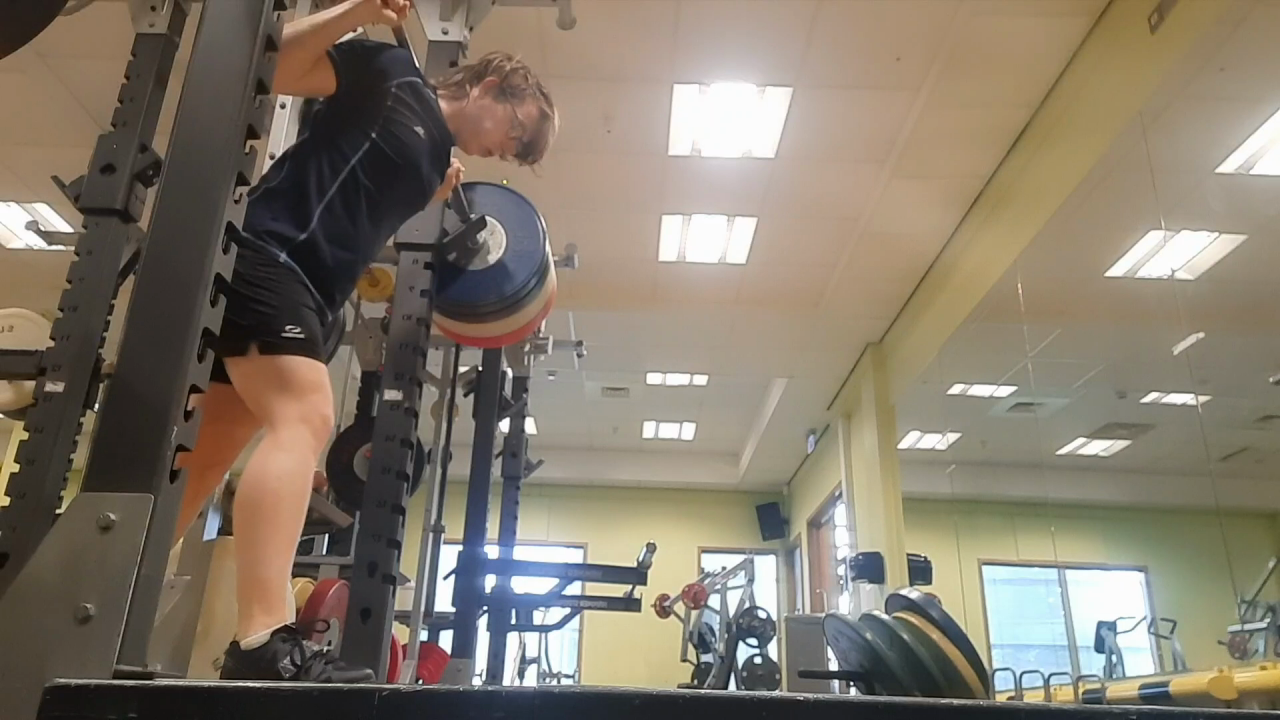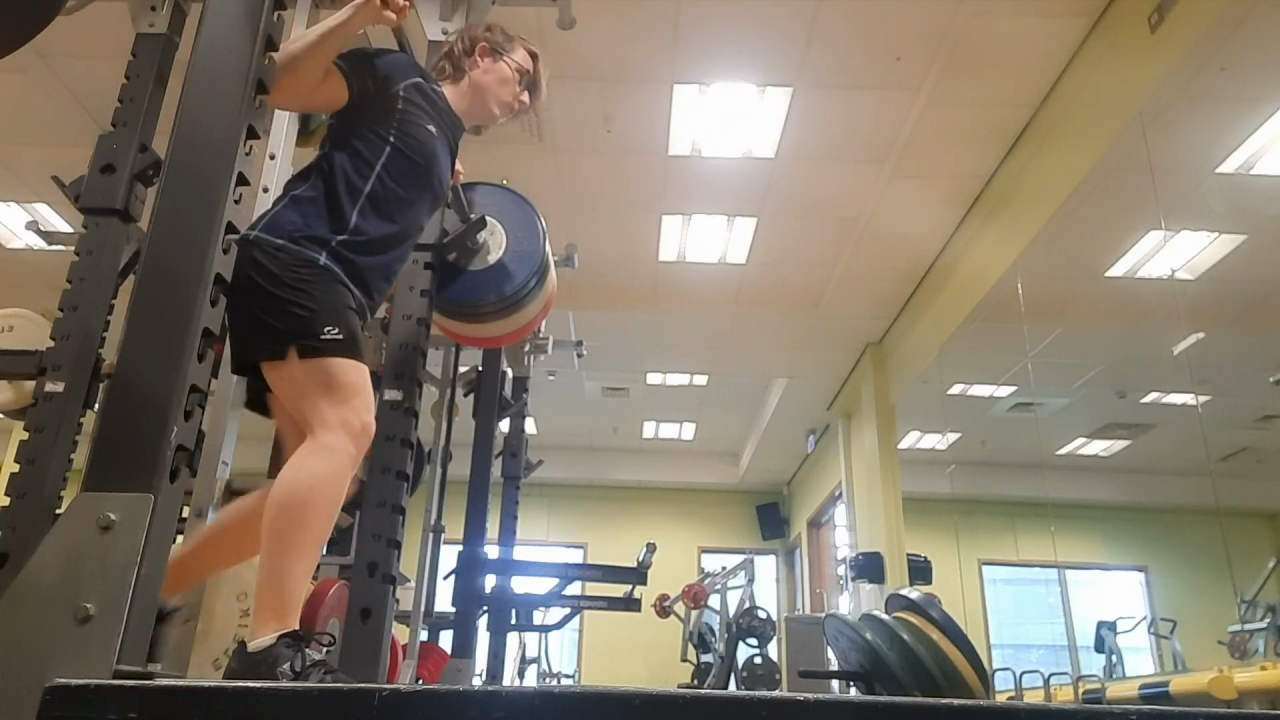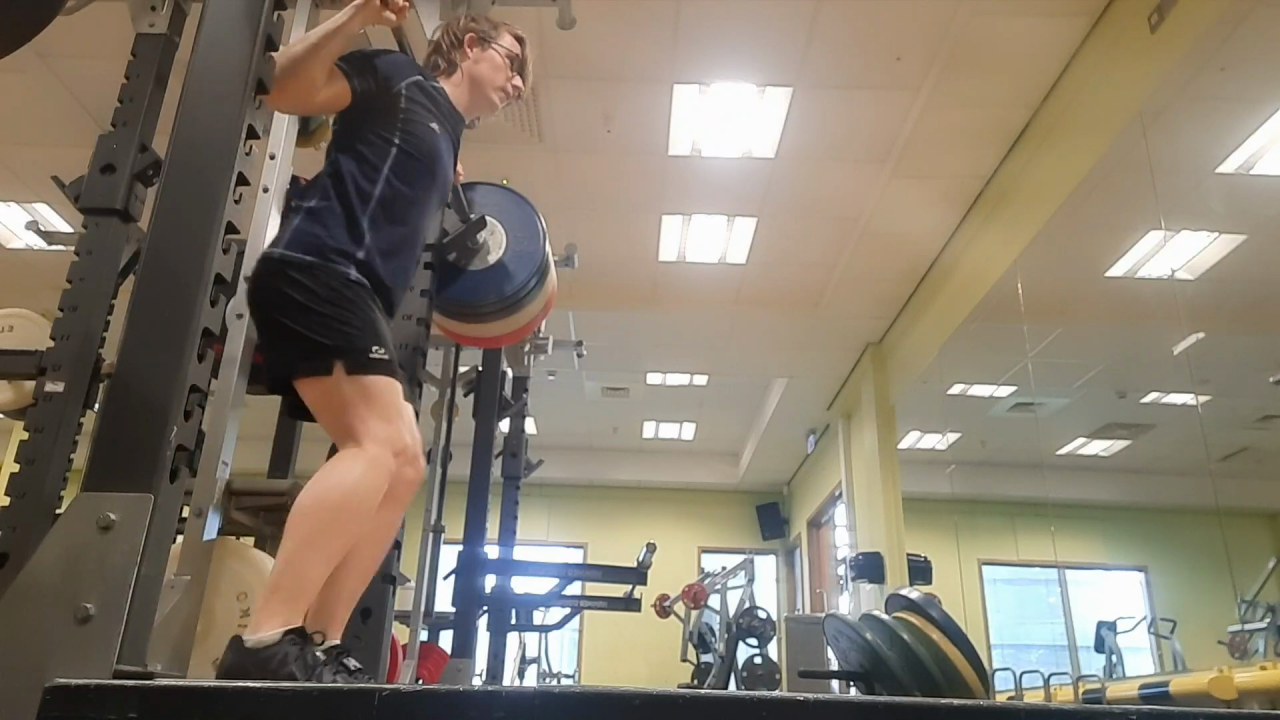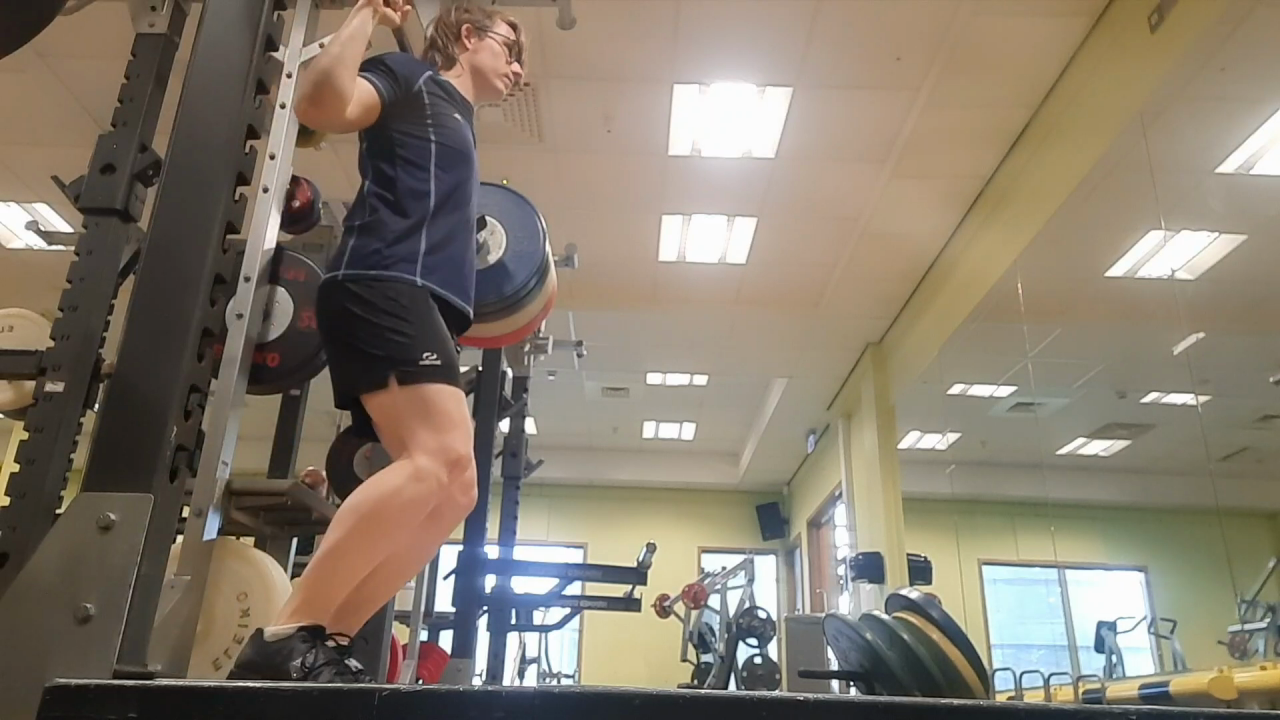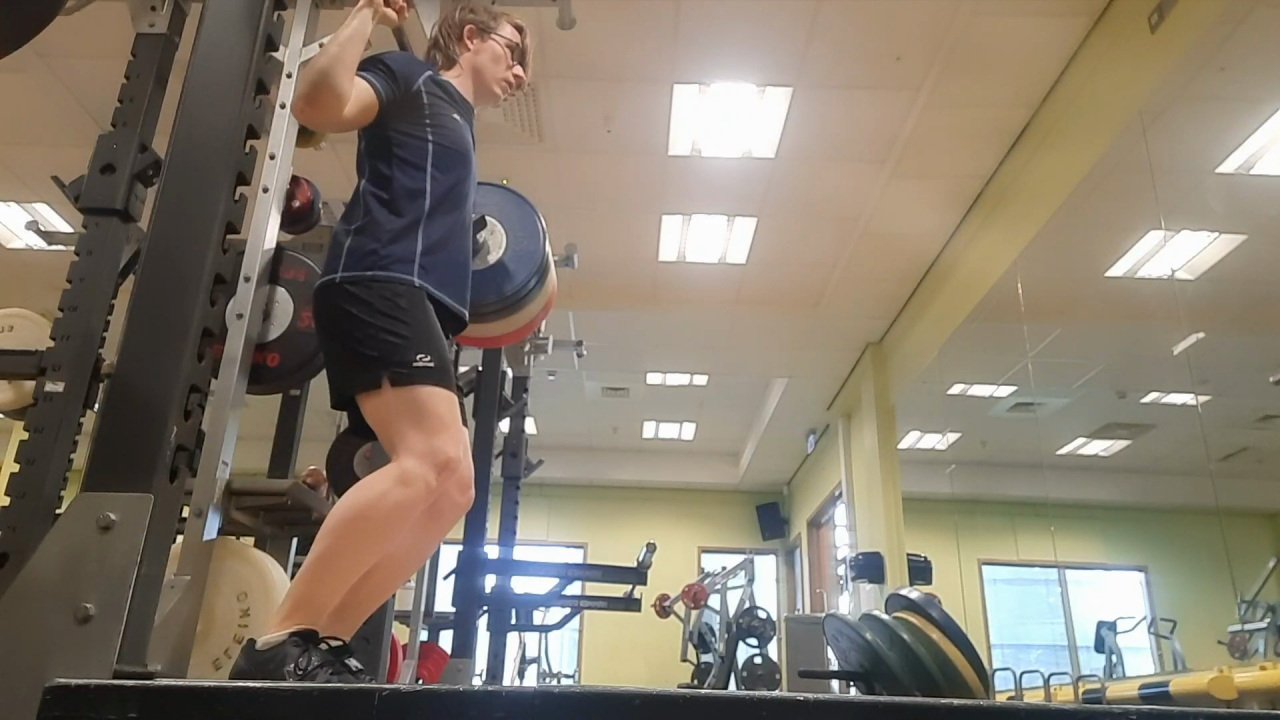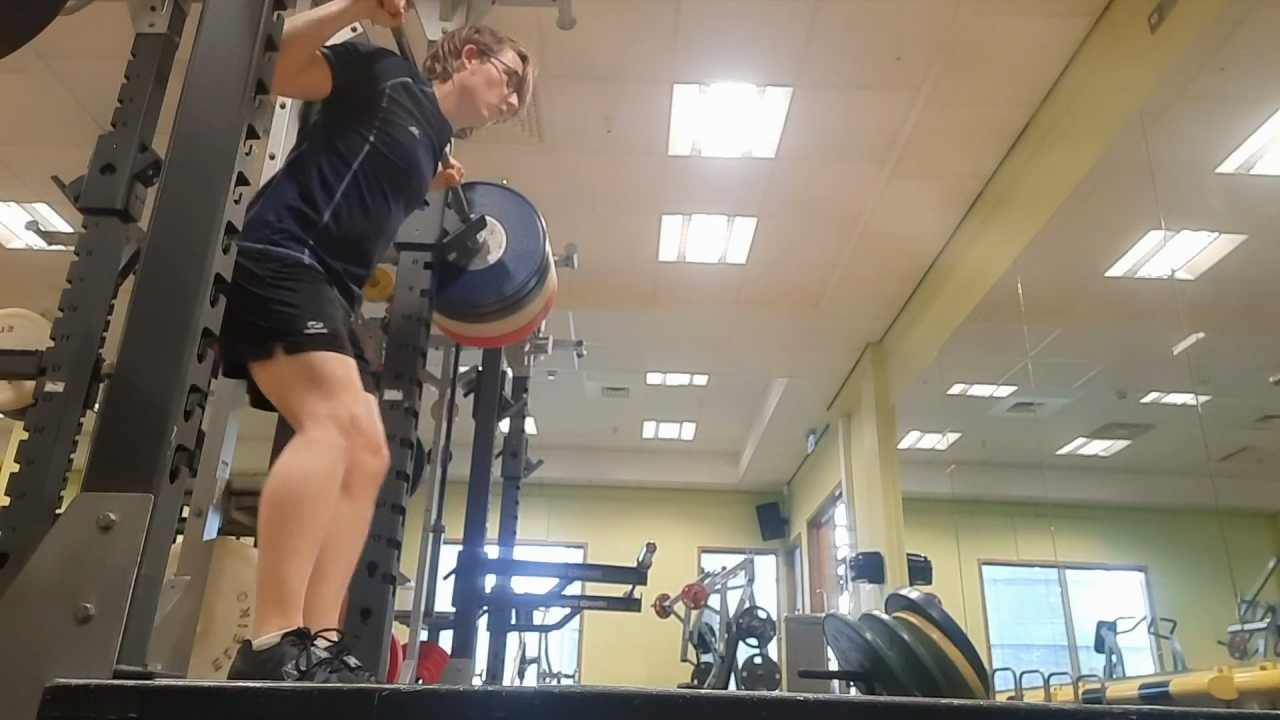
dt=0.5s
person 1, frame 1
left shoulder: (435, 160)
right shoulder: (390, 76)
right elbow: (272, 67)
left wrist: (434, 198)
left hip: (296, 286)
right hip: (260, 257)
left knee: (205, 456)
right knee: (303, 419)
right ankle: (263, 642)
person 1, frame 2
left shoulder: (444, 150)
right shoulder: (399, 79)
right elbow: (282, 83)
left wrist: (438, 195)
left hip: (336, 291)
right hip: (293, 263)
left knee: (340, 444)
right knee: (345, 428)
left ankle: (150, 594)
right ankle: (267, 647)
person 1, frame 3
left shoulder: (446, 141)
right shoulder: (398, 79)
right elbow: (285, 87)
left wrist: (444, 195)
left hip: (352, 295)
right hip: (314, 273)
left knee: (401, 469)
right knee: (379, 445)
left ankle: (317, 646)
right ankle: (266, 641)
person 1, frame 4
left shoulder: (455, 124)
right shoulder: (413, 80)
right elbow: (320, 102)
left hip: (417, 303)
right hip: (384, 287)
left knee: (454, 487)
right knee: (436, 461)
left ankle: (323, 646)
right ankle: (285, 639)
person 1, frame 5
left shoulder: (454, 124)
right shoulder: (410, 78)
right elbow: (318, 102)
left hip: (413, 304)
right hip: (380, 287)
left knee: (451, 486)
right knee: (427, 462)
left ankle: (323, 645)
right ankle: (280, 645)
person 1, frame 6
left shoulder: (432, 146)
right shoulder: (384, 77)
right elbow: (273, 66)
left wrist: (426, 187)
left hip: (323, 286)
right hip: (277, 261)
left knee: (364, 456)
right knee: (331, 426)
left ankle: (316, 645)
right ankle: (273, 645)
